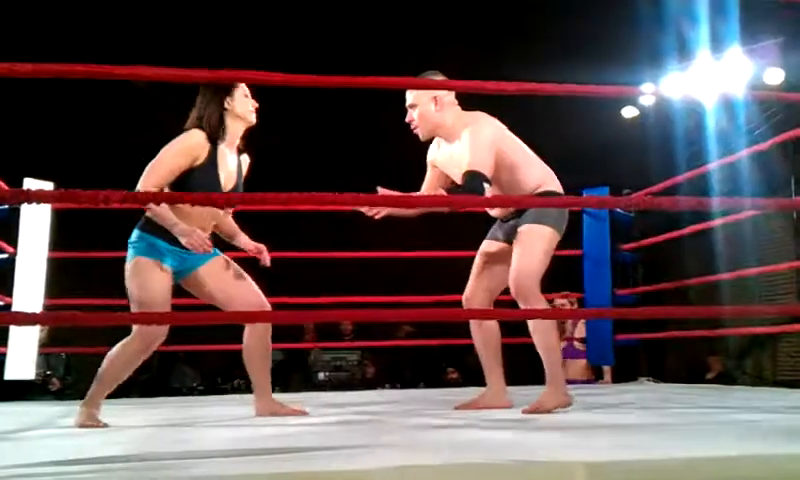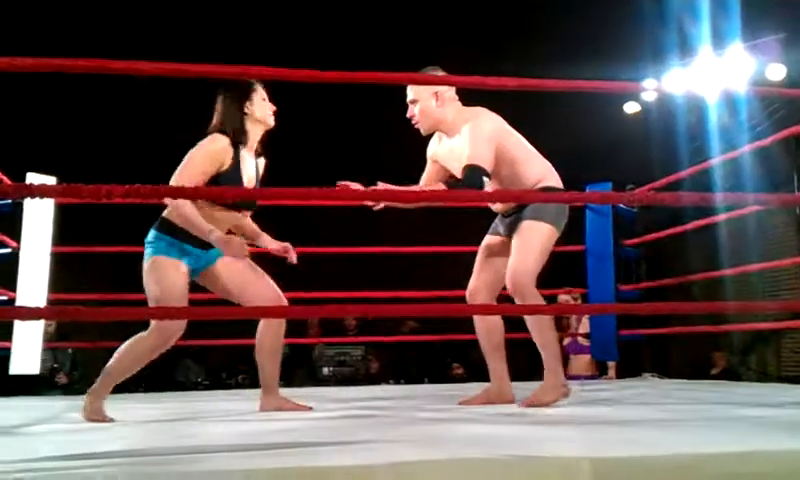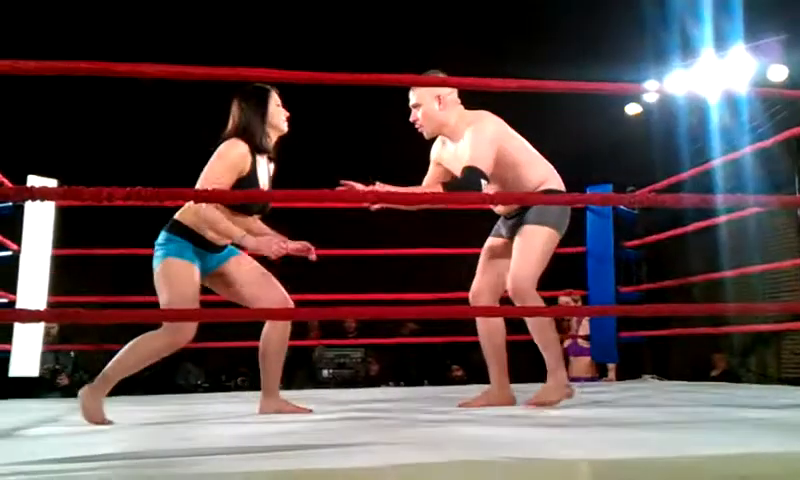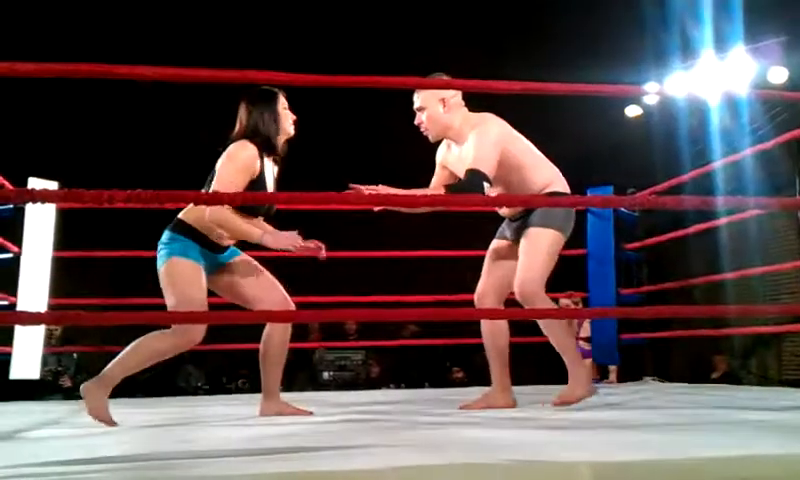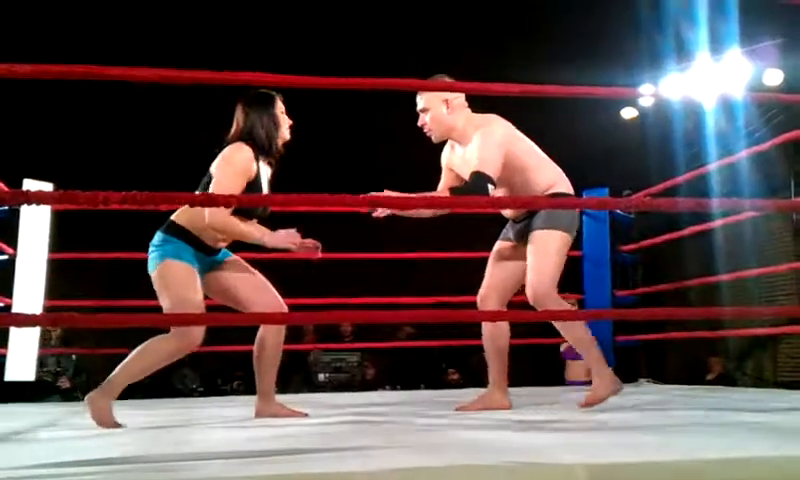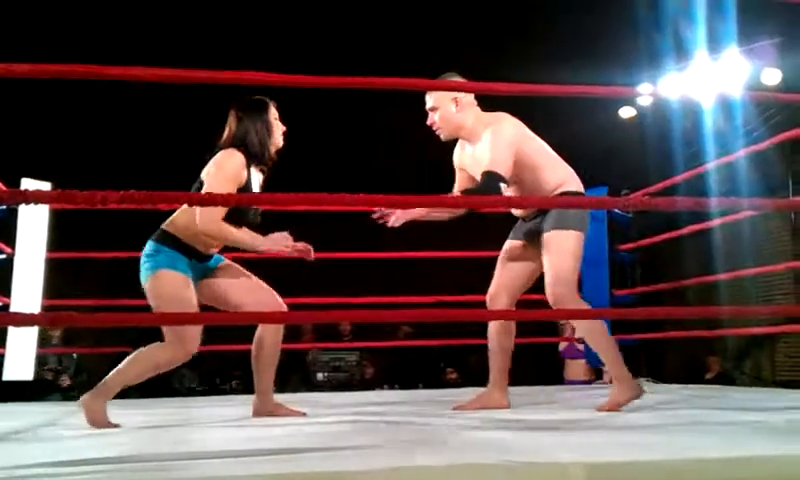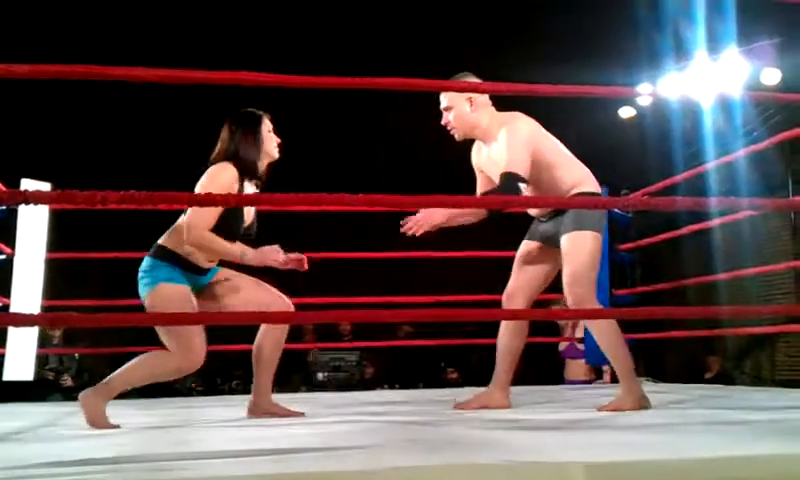
dt=0.1s
person 1, frame 1
left shoulder: (479, 128)
right shoulder: (439, 152)
left elbow: (474, 191)
left wrist: (401, 200)
right wrist: (382, 204)
left hip: (541, 204)
right hip: (507, 219)
left knee: (522, 285)
right knee: (475, 299)
left ankle: (556, 387)
right ankle: (496, 391)
person 1, frame 2
left shoulder: (480, 123)
right shoulder: (439, 146)
left elbow: (472, 185)
right elbow: (425, 193)
left wrist: (402, 193)
right wrist: (374, 194)
left hip: (542, 199)
right hip: (508, 213)
left knee: (519, 281)
right knee: (478, 294)
left ankle: (554, 379)
right ankle: (500, 386)
person 1, frame 3
left shoulder: (482, 127)
right shoulder: (443, 149)
left elbow: (469, 188)
right elbow: (427, 196)
left wrist: (400, 193)
right wrist: (376, 194)
left hip: (544, 202)
right hip: (511, 216)
left knee: (519, 286)
right knee: (481, 295)
left ankle: (558, 379)
right ankle: (500, 389)
person 1, frame 4
left shoulder: (486, 130)
right shoulder: (446, 151)
left elbow: (472, 190)
right elbow: (431, 197)
left wrist: (399, 195)
right wrist: (387, 195)
left hip: (548, 205)
right hip: (515, 216)
left knee: (527, 289)
right knee: (486, 298)
left ankle: (579, 374)
right ankle: (501, 391)
person 1, frame 5
left shoulder: (490, 131)
right shoulder: (452, 153)
left elbow: (479, 192)
right elbow: (443, 202)
left wrist: (409, 200)
left hip: (554, 206)
right hip: (521, 220)
left knee: (539, 293)
right knee: (488, 299)
left ankle: (603, 375)
right ankle: (497, 392)
person 1, frame 6
left shoulder: (500, 129)
right shoulder: (463, 152)
left elbow: (490, 192)
right elbow: (460, 204)
left wrist: (423, 206)
right wrist: (416, 212)
left hip: (564, 204)
right hip: (530, 218)
left knee: (560, 295)
right knee: (497, 299)
left ankle: (624, 381)
right ankle: (495, 392)
person 1, frame 7
left shoulder: (515, 129)
right shoulder: (480, 152)
left elbow: (510, 192)
right elbow: (483, 207)
left wrist: (444, 212)
right wrist: (438, 218)
left hip: (580, 204)
right hip: (546, 219)
left knee: (578, 296)
right knee: (513, 299)
left ankle: (632, 390)
right ankle: (498, 391)
person 2, frame 1
left shoulder: (241, 159)
right shoulder: (196, 141)
right elbow: (146, 188)
left wrist: (243, 241)
right wrist: (178, 229)
left hip: (195, 251)
right hip: (154, 244)
left knee: (258, 309)
right knee: (151, 332)
left ankle: (264, 400)
right ankle: (88, 406)
person 2, frame 2
left shoulder: (259, 158)
right shoulder: (220, 146)
right elbow: (174, 194)
left wrist: (267, 242)
right wrist: (213, 232)
left hip: (209, 250)
right hip: (171, 242)
left knee: (274, 303)
right knee: (168, 328)
left ankle: (271, 396)
right ankle: (96, 395)
person 2, frame 3
left shoulder: (267, 163)
right shoulder: (237, 151)
right elbow: (201, 205)
left wrist: (284, 243)
right wrist: (248, 239)
left hip: (218, 252)
right hip: (181, 244)
left knee: (281, 306)
right knee: (181, 328)
left ankle: (271, 399)
right ankle: (95, 391)
person 2, frame 4
left shoulder: (270, 163)
right shoulder: (245, 152)
right elbow: (216, 212)
left wrist: (293, 243)
right wrist: (266, 239)
left hip: (219, 252)
right hip: (183, 244)
left knee: (282, 307)
right knee: (190, 330)
left ankle: (271, 400)
right ankle: (99, 386)
person 2, frame 5
left shoulder: (264, 164)
right shoulder: (241, 153)
right elbow: (215, 217)
left wrist: (290, 243)
right wrist: (267, 238)
left hip: (211, 254)
right hip: (176, 246)
left knee: (275, 310)
right knee: (190, 334)
left ankle: (266, 402)
right ankle: (105, 392)
person 2, frame 6
left shoulder: (257, 172)
right shoulder: (233, 159)
right elbow: (205, 223)
left wrist: (282, 249)
right wrist: (261, 242)
left hip: (205, 261)
right hip: (169, 255)
left knee: (276, 310)
right knee: (186, 342)
left ankle: (264, 401)
right ankle: (99, 395)
person 2, frame 7
left shoulder: (251, 187)
right shoulder: (224, 173)
right elbow: (193, 234)
left wrist: (276, 259)
right wrist: (250, 255)
left hip: (201, 274)
right hip: (166, 269)
left knee: (281, 308)
right knee: (191, 355)
left ankle: (261, 402)
right ankle: (98, 394)
